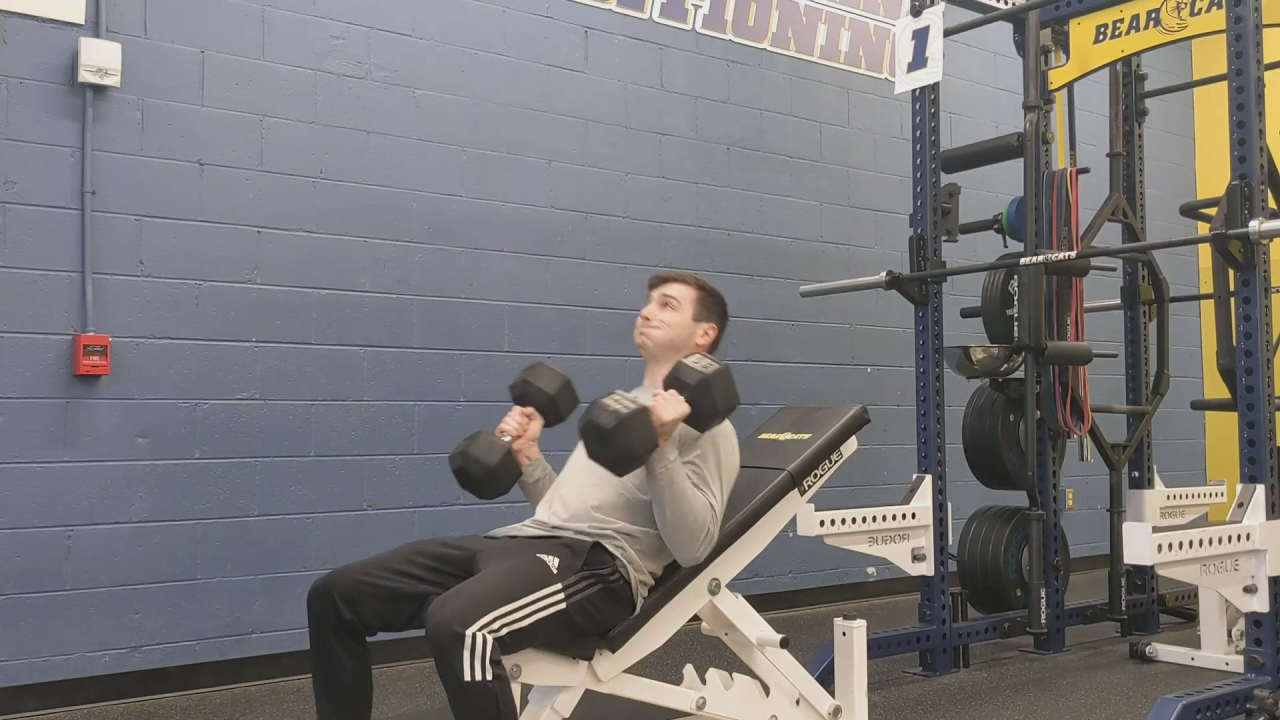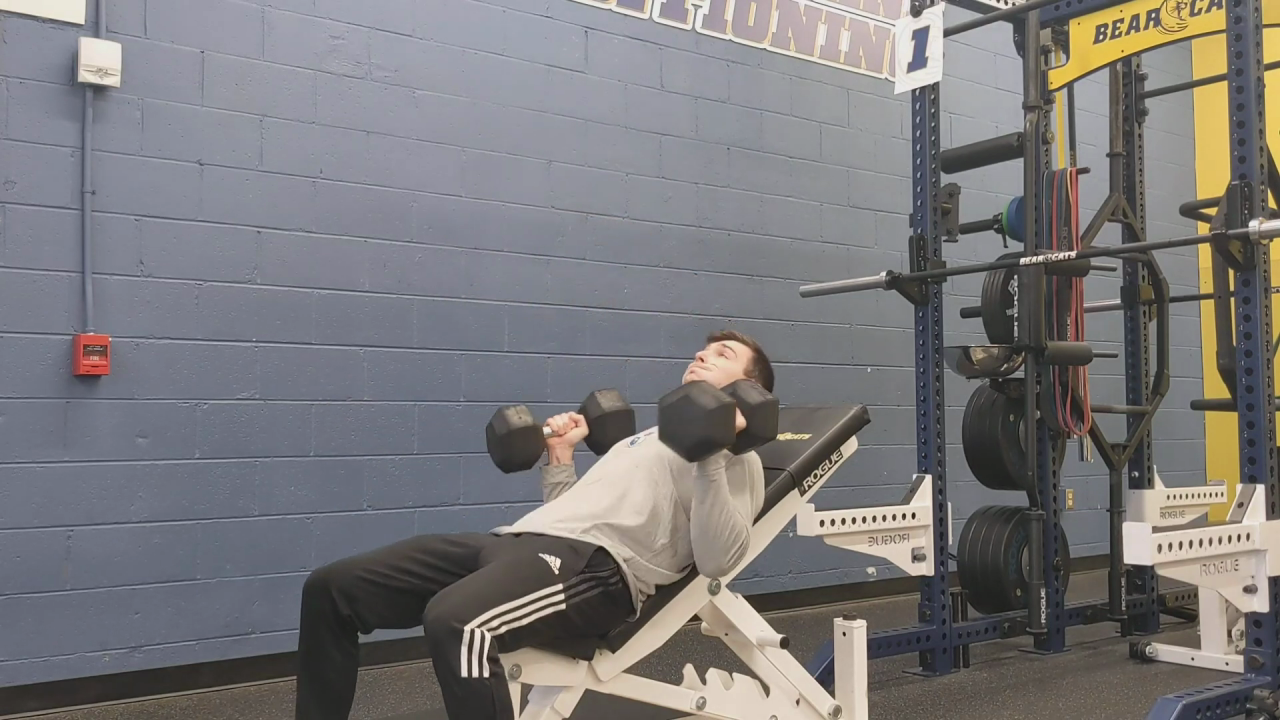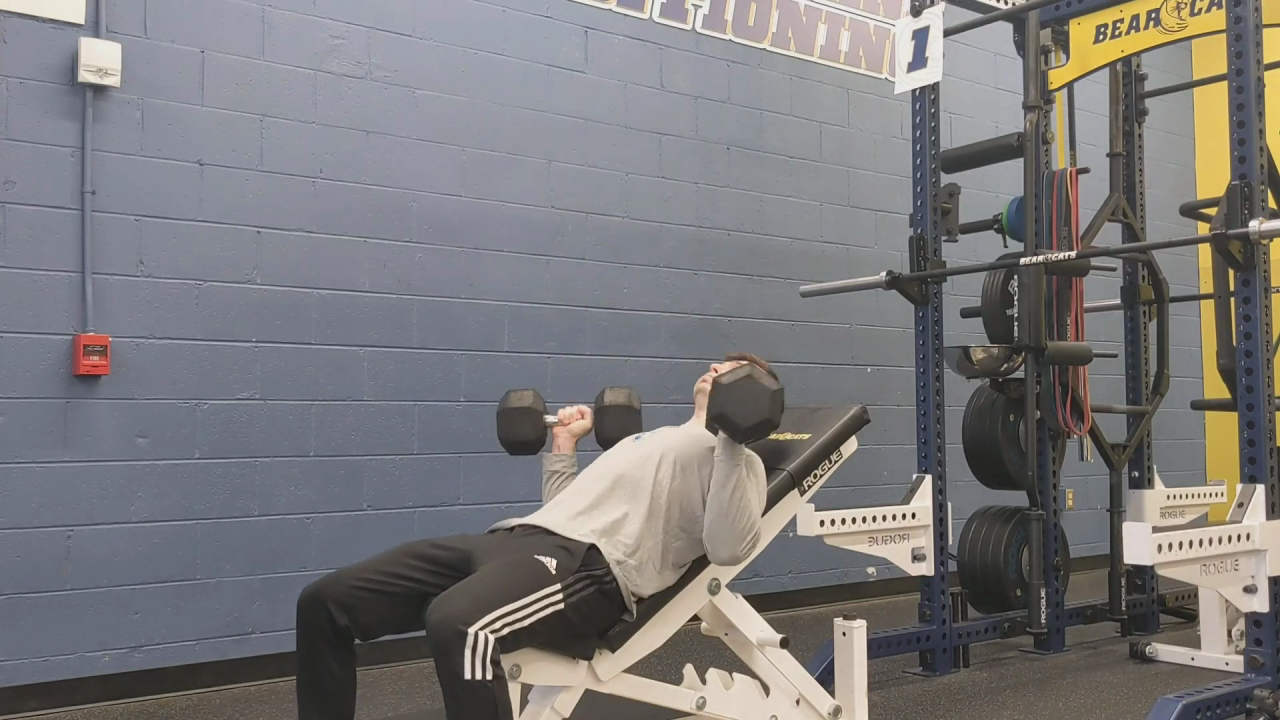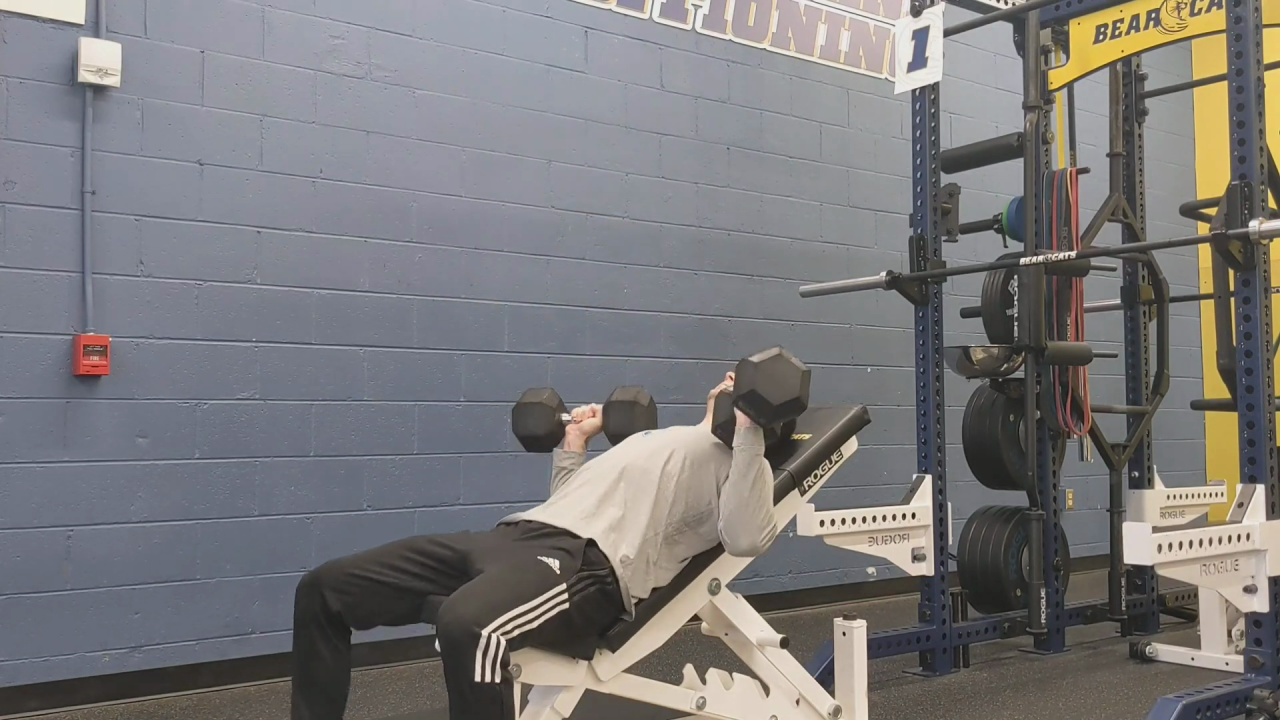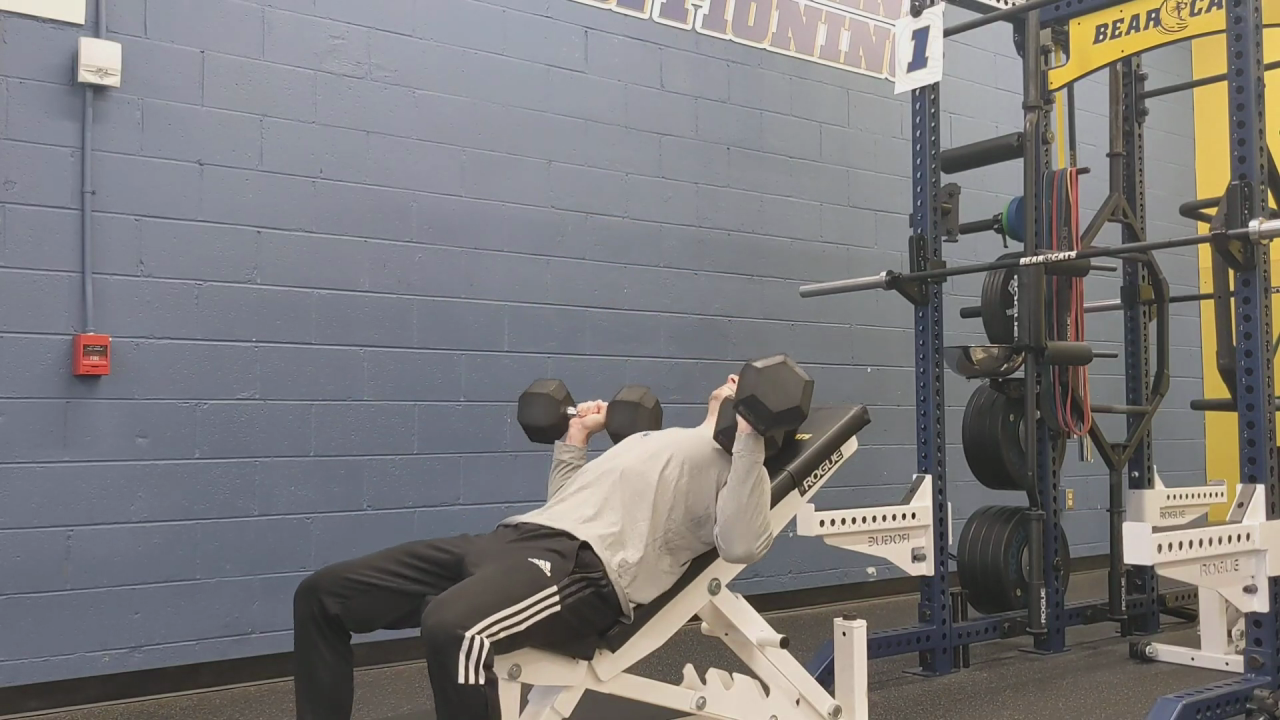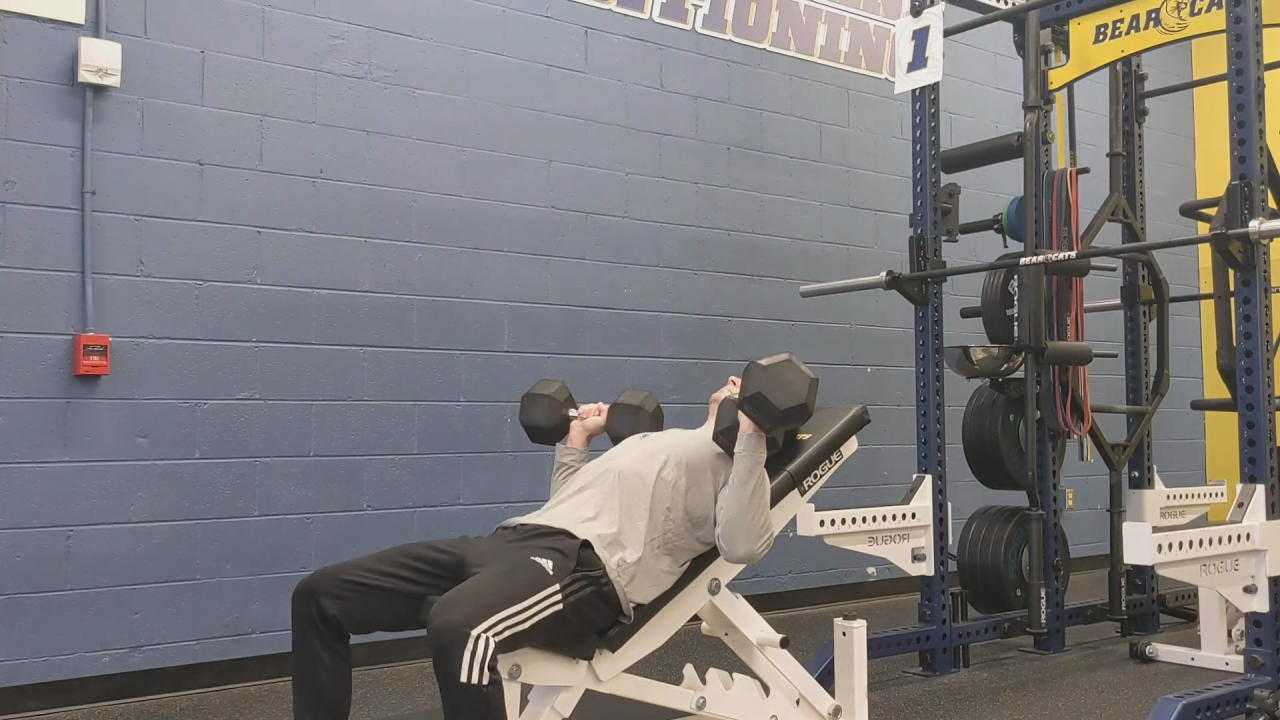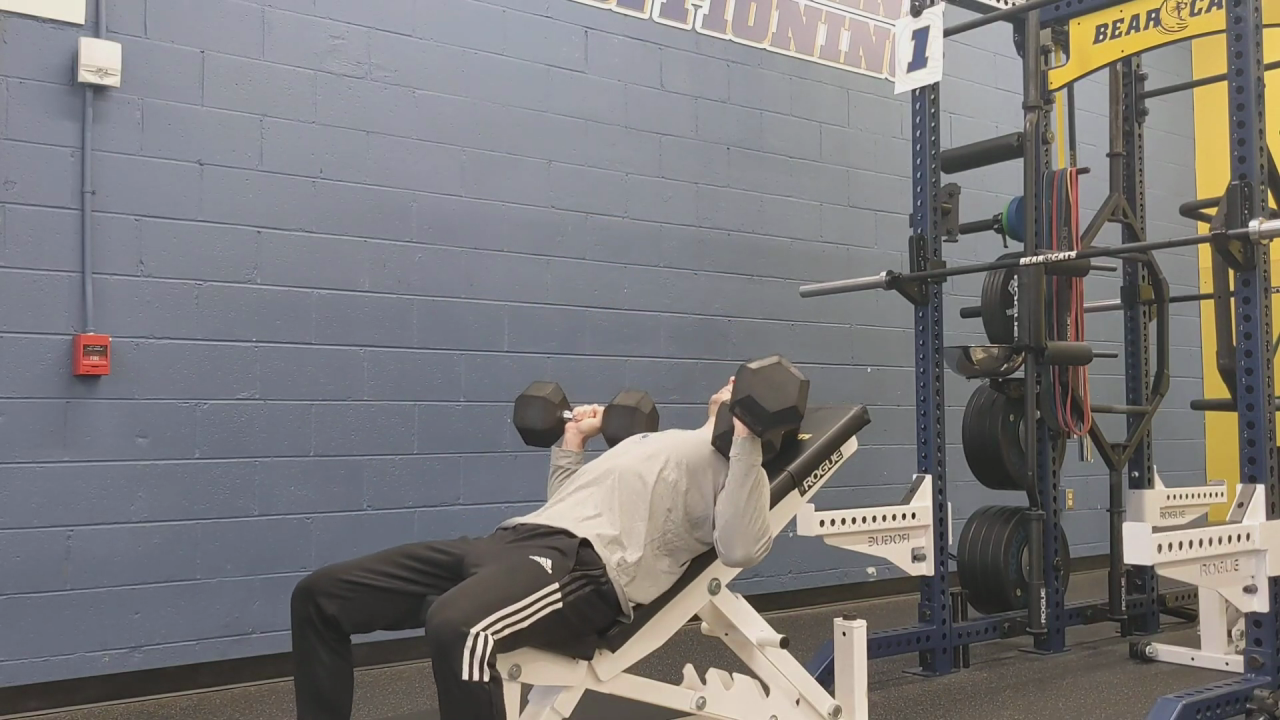
dt=0.3s
person 1, frame 1
left shoulder: (703, 425)
left elbow: (691, 544)
left wrist: (662, 446)
right wrist: (527, 456)
left hip: (595, 566)
right hip: (519, 541)
left knee: (458, 626)
right knee: (336, 595)
person 1, frame 2
left shoulder: (735, 460)
right shoulder: (645, 437)
left elbow: (717, 559)
left wrist: (709, 453)
right wrist: (560, 454)
left hip: (594, 566)
right hip: (521, 540)
left knee: (455, 624)
right knee: (332, 588)
person 1, frame 3
left shoulder: (736, 459)
right shoulder: (654, 438)
left elbow: (728, 548)
left wrist: (731, 439)
right wrist: (562, 444)
left hip: (586, 564)
right hip: (514, 538)
left knee: (457, 626)
right knee: (325, 602)
person 1, frame 4
left shoulder: (736, 459)
right shoulder: (660, 439)
left elbow: (746, 538)
left wrist: (748, 429)
right wrist: (575, 440)
left hip: (585, 561)
right hip: (517, 534)
left knee: (468, 628)
right knee: (327, 586)
person 1, frame 5
left shoulder: (736, 462)
right shoulder: (658, 440)
left elbow: (741, 545)
left wrist: (749, 434)
right wrist: (576, 434)
left hip: (582, 564)
right hip: (514, 538)
left knee: (454, 630)
right knee: (324, 593)
person 1, frame 6
left shoulder: (734, 460)
right shoulder: (659, 440)
left elbow: (743, 545)
left wrist: (749, 434)
right wrist: (577, 437)
left hip: (583, 565)
right hip: (513, 539)
left knee: (459, 630)
right knee: (320, 595)
person 1, frame 7
left shoulder: (735, 462)
right shoulder: (660, 441)
left elbow: (741, 548)
left wrist: (745, 435)
right wrist: (572, 438)
left hip: (582, 563)
right hip: (512, 538)
left knee: (458, 629)
right knee: (319, 595)
